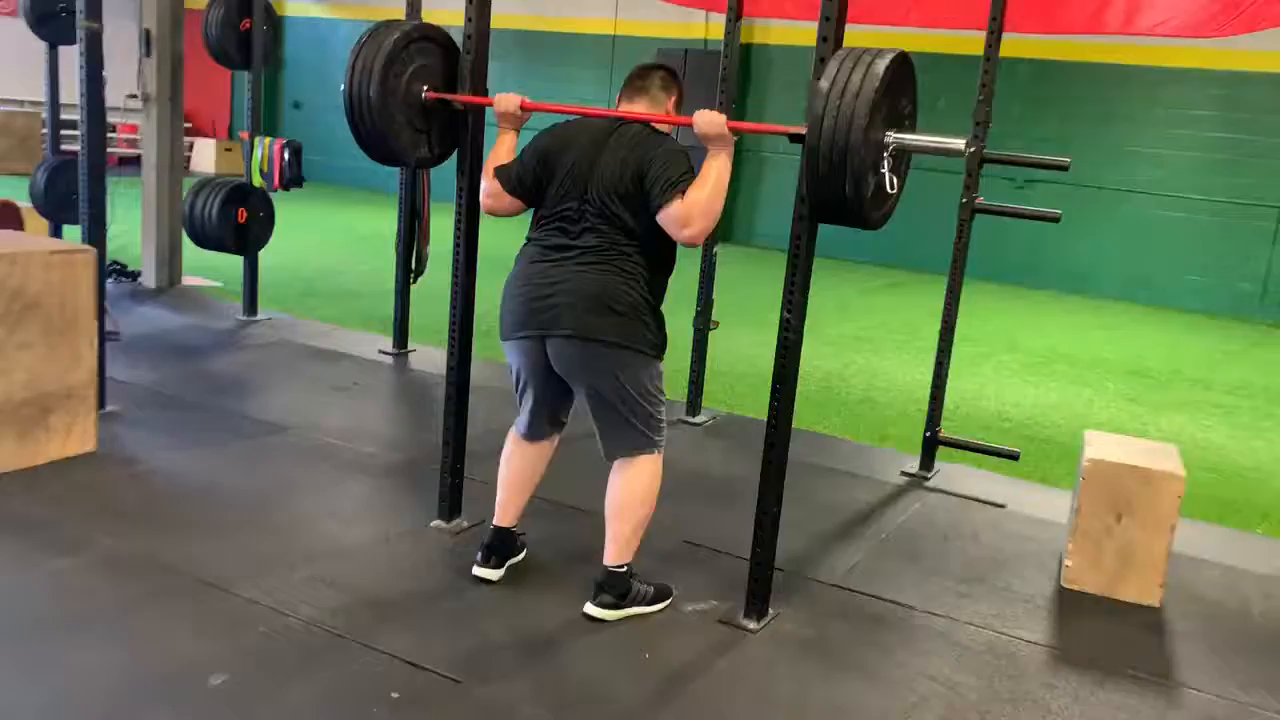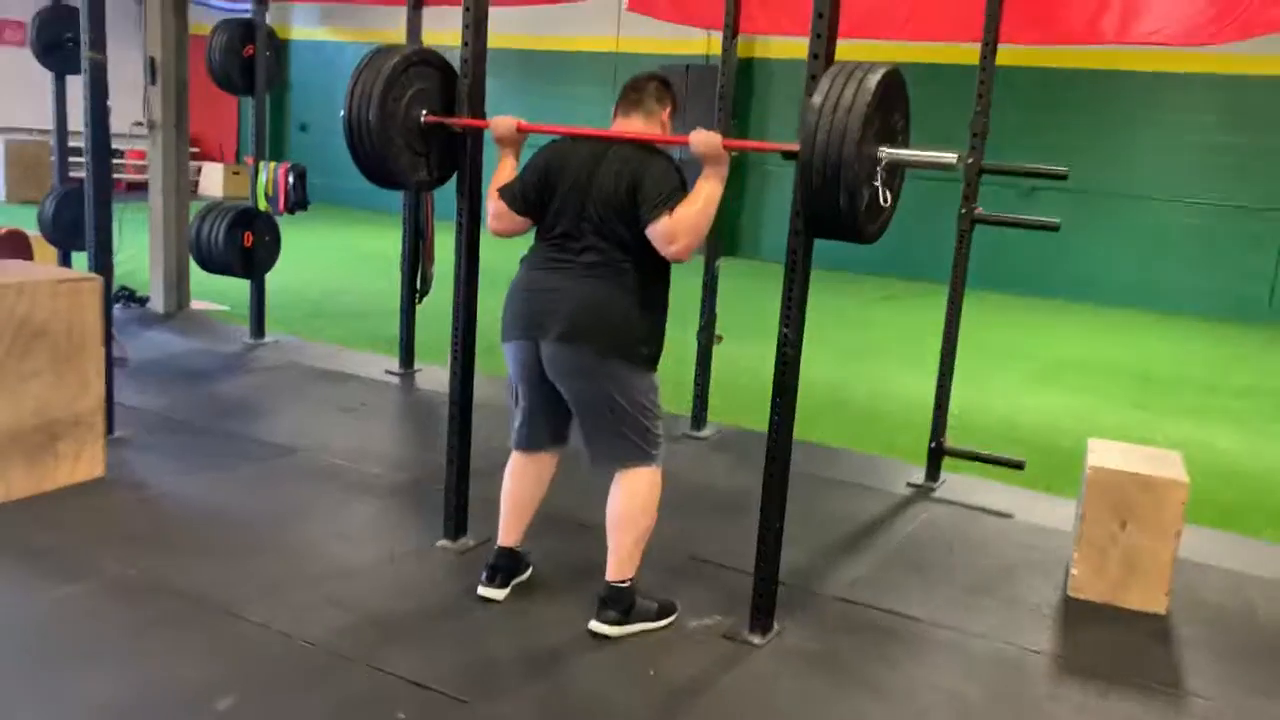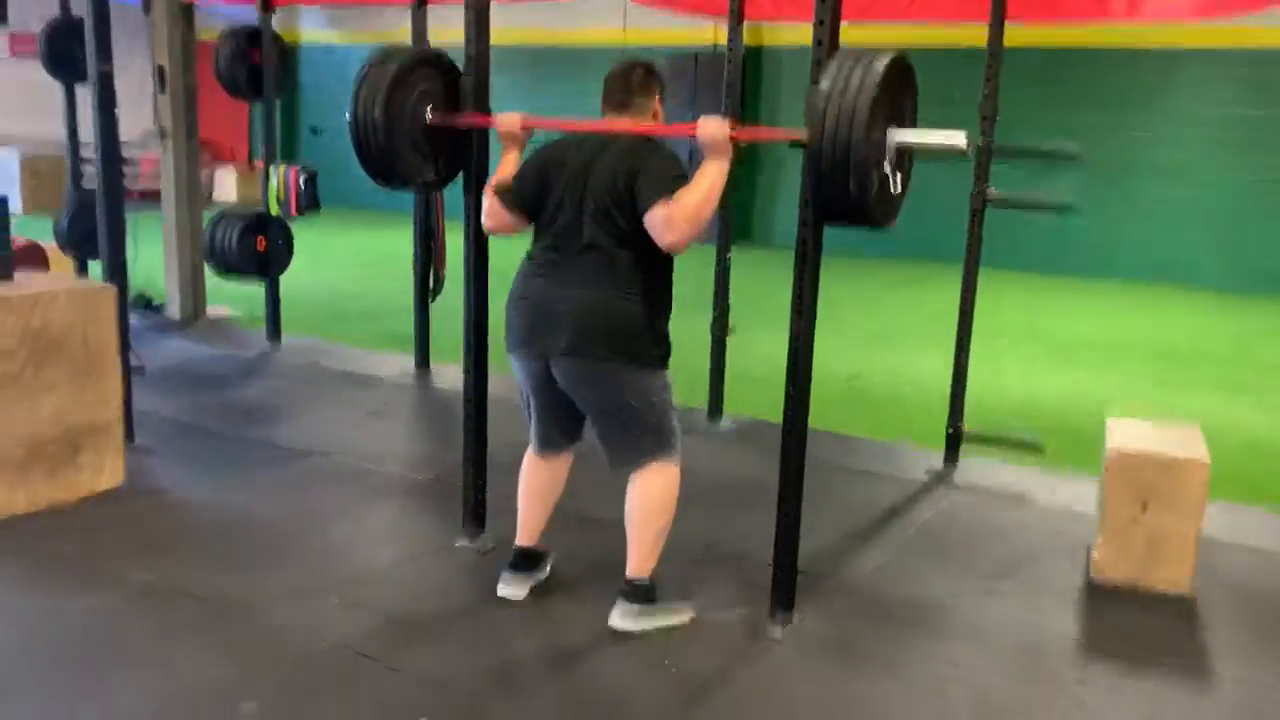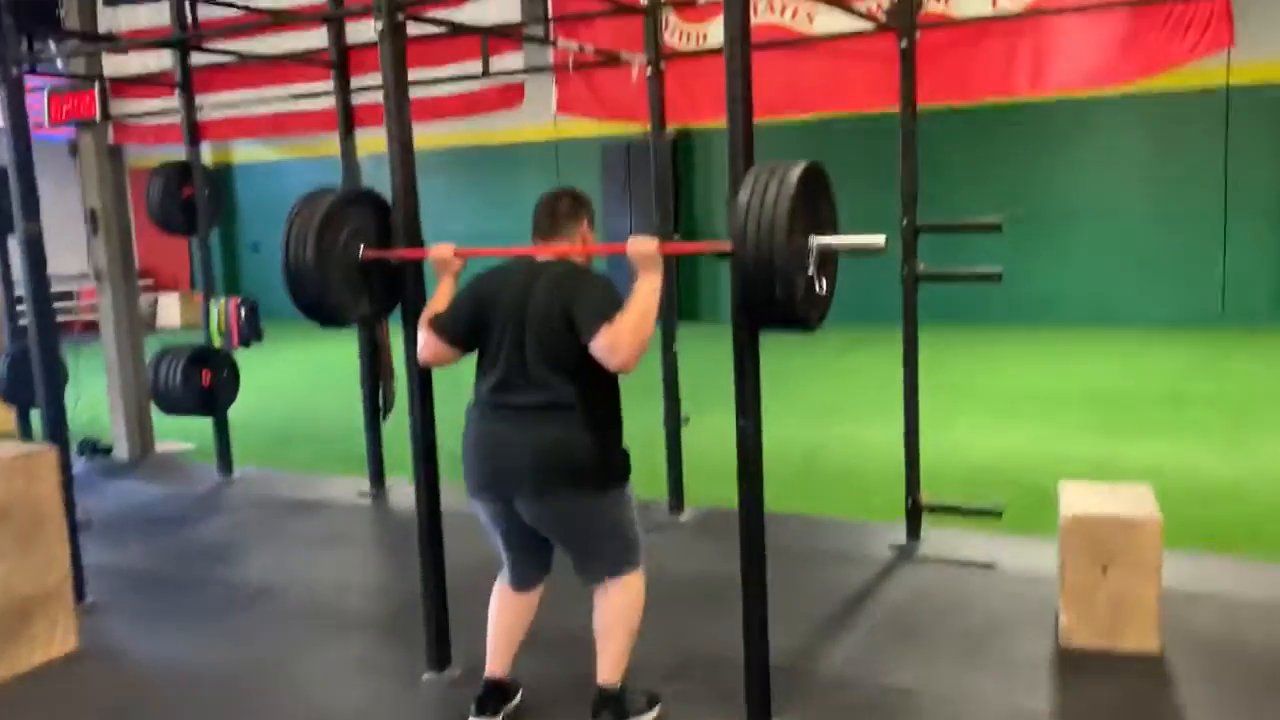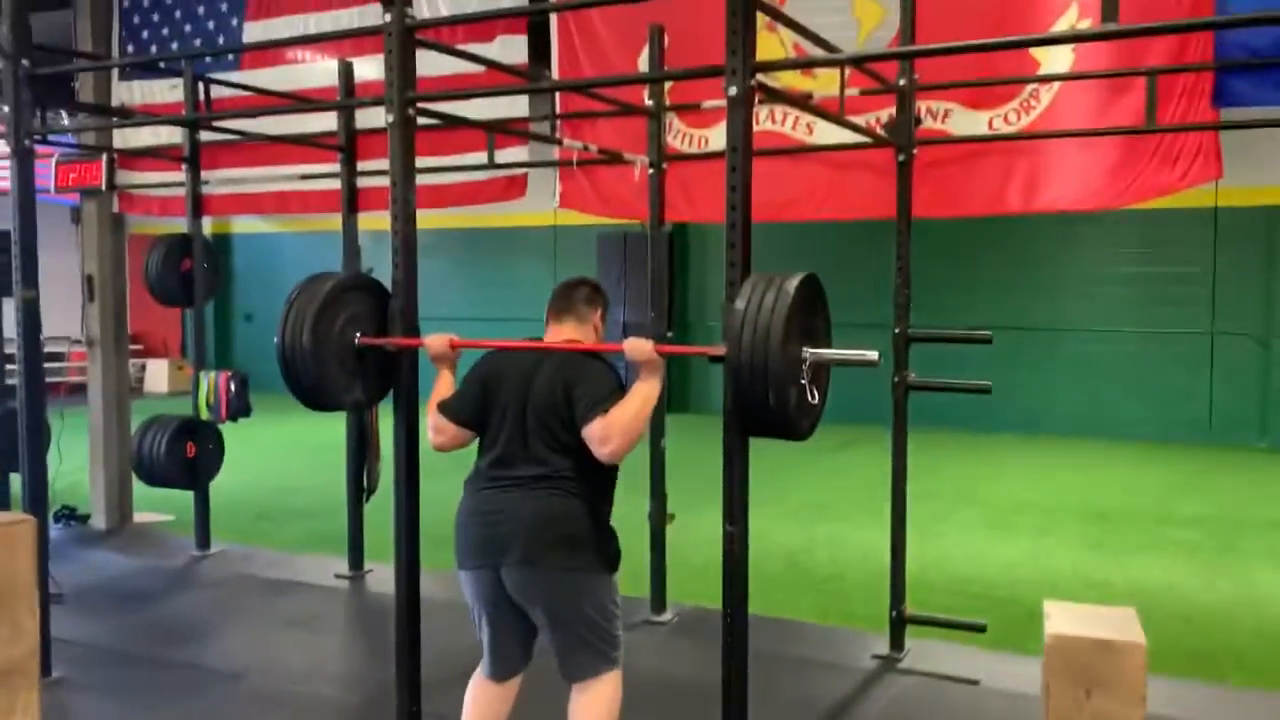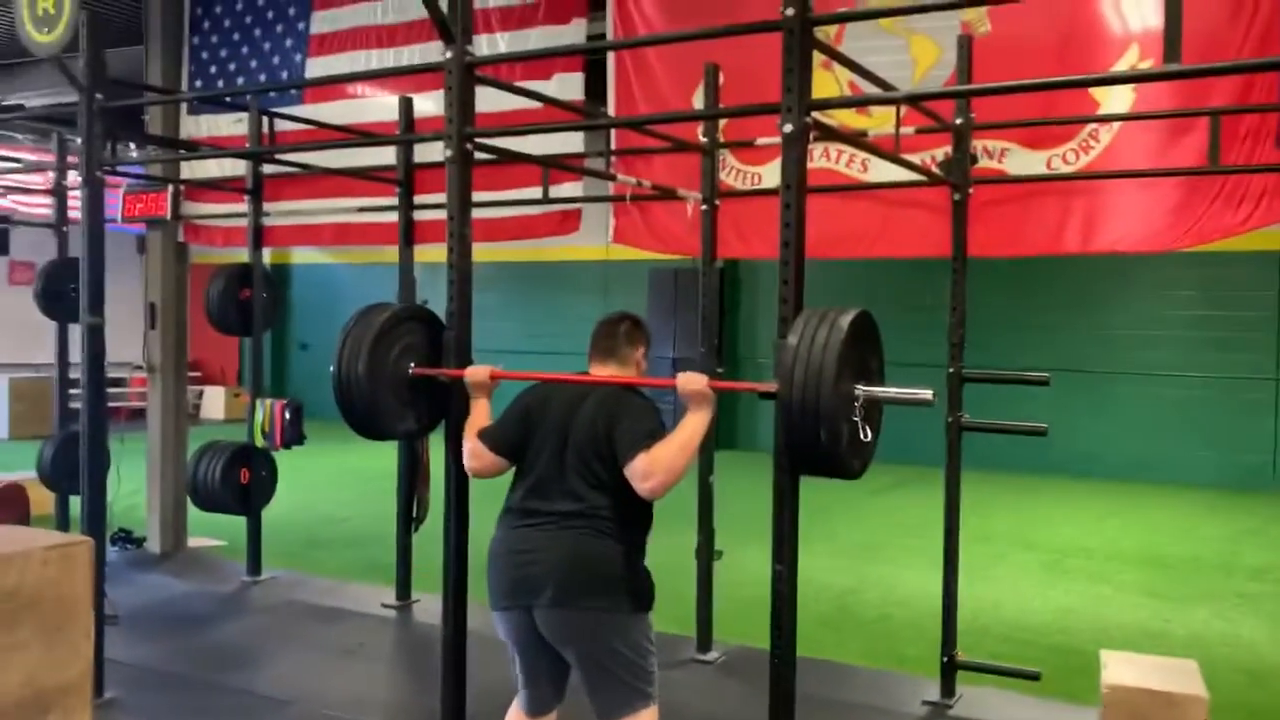
dt=0.4s
person 1, frame 1
left shoulder: (558, 136)
right shoulder: (661, 151)
left elbow: (492, 197)
right elbow: (689, 225)
left wrist: (507, 130)
right wrist: (719, 151)
left hip: (528, 303)
right hip: (606, 318)
left knee: (534, 425)
right knee: (639, 447)
left ankle: (496, 545)
right ankle: (614, 584)
person 1, frame 2
left shoulder: (557, 152)
right shoulder: (653, 166)
left elbow: (499, 220)
right elbow: (676, 241)
left wrist: (507, 150)
right wrist: (713, 172)
left hip: (529, 312)
right hip: (599, 329)
left knee: (534, 442)
right knee: (637, 460)
left ankle: (503, 564)
right ankle: (618, 599)
person 1, frame 3
left shoulder: (555, 152)
right shoulder: (652, 158)
left elbow: (492, 218)
right elbow: (673, 231)
left wrist: (511, 149)
right wrist: (716, 159)
left hip: (532, 319)
right hip: (608, 332)
left knee: (550, 444)
right knee: (655, 456)
left ankle: (522, 562)
right ankle: (637, 592)
person 1, frame 4
left shoulder: (488, 284)
right shoulder: (586, 287)
left elbow: (429, 351)
right elbow: (619, 353)
left wrist: (446, 279)
right wrist: (648, 278)
left hip: (489, 462)
right hip: (565, 462)
left knee: (521, 571)
right knee: (619, 568)
person 1, frame 5
left shoulder: (495, 363)
right shoulder: (589, 370)
left elbow: (441, 434)
right elbow: (609, 443)
left wrist: (444, 369)
right wrist: (649, 378)
left hip: (481, 533)
right hip: (556, 540)
left knee: (499, 663)
right knee: (597, 668)
person 1, frame 6
left shoulder: (537, 398)
right shoulder: (630, 407)
left elbow: (476, 460)
right elbow: (651, 478)
left wrist: (479, 397)
right wrist: (698, 413)
left hip: (513, 569)
right hip: (590, 578)
